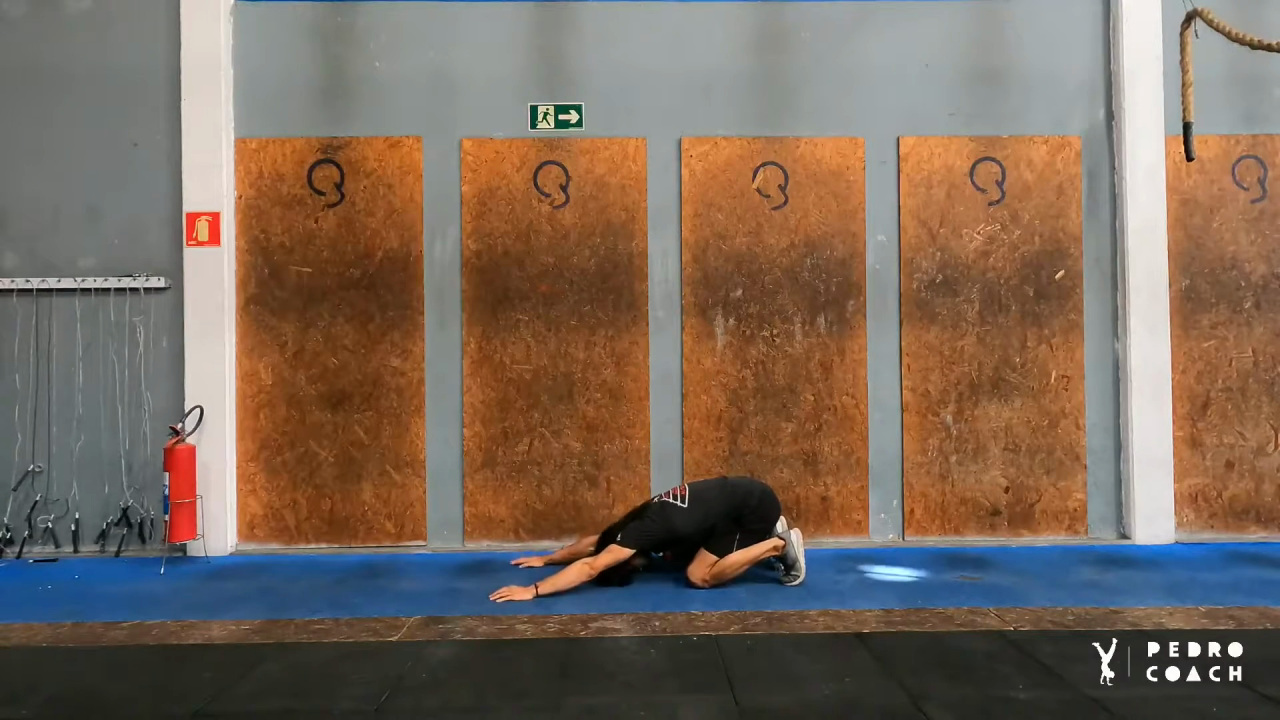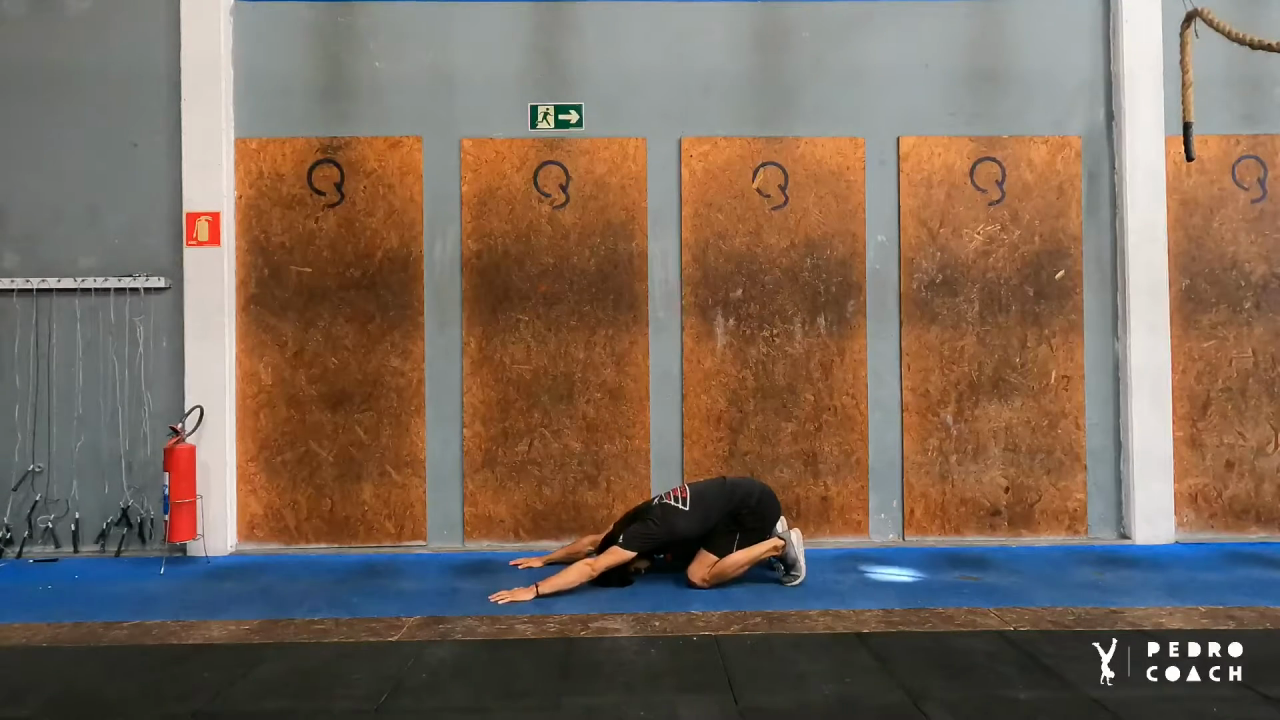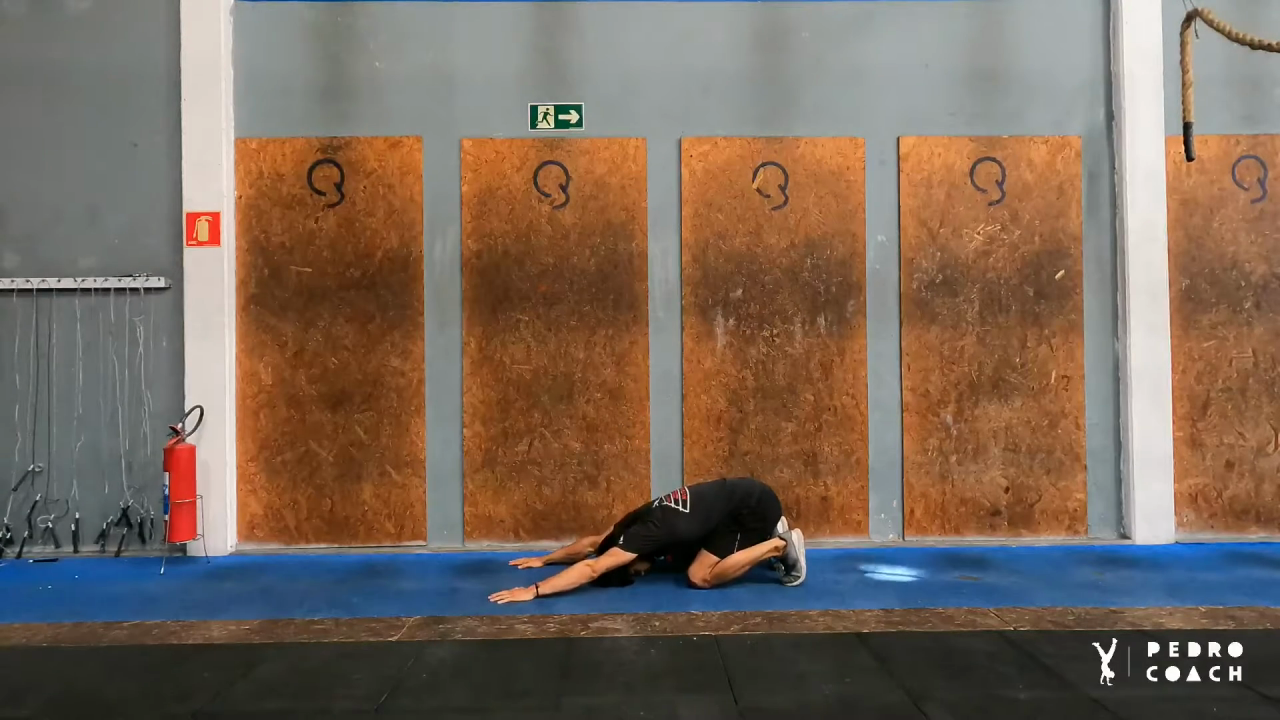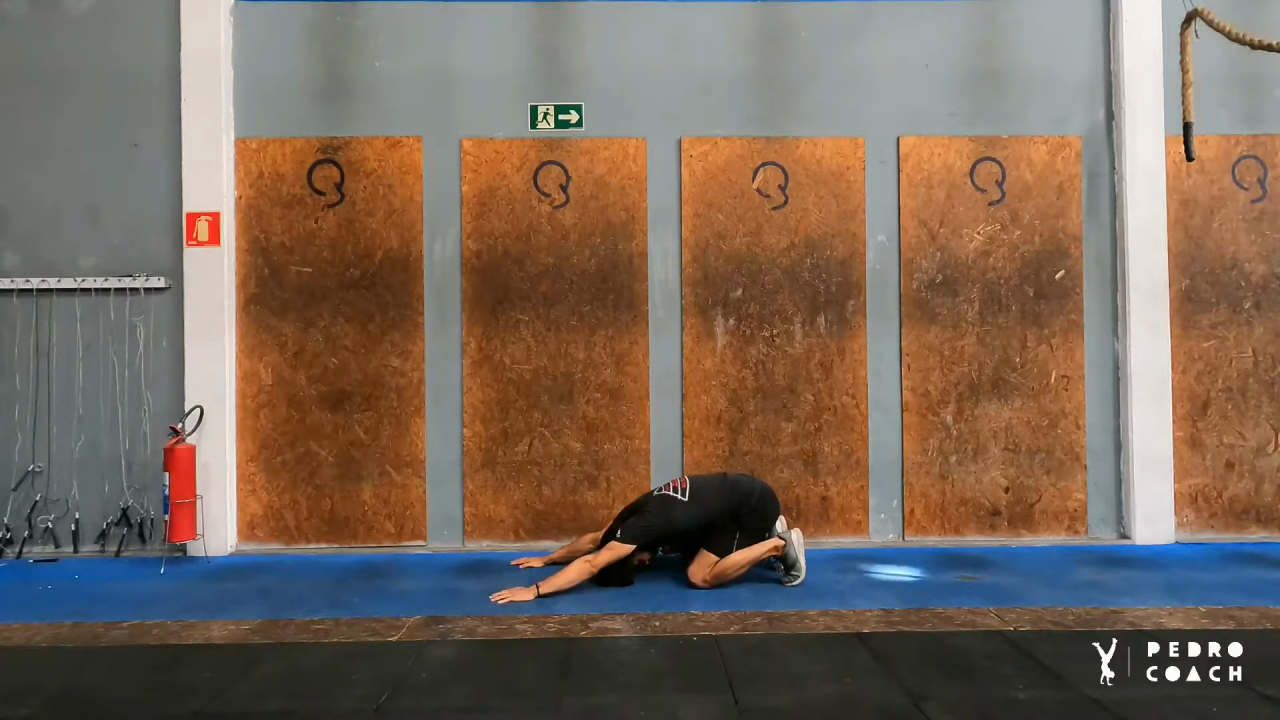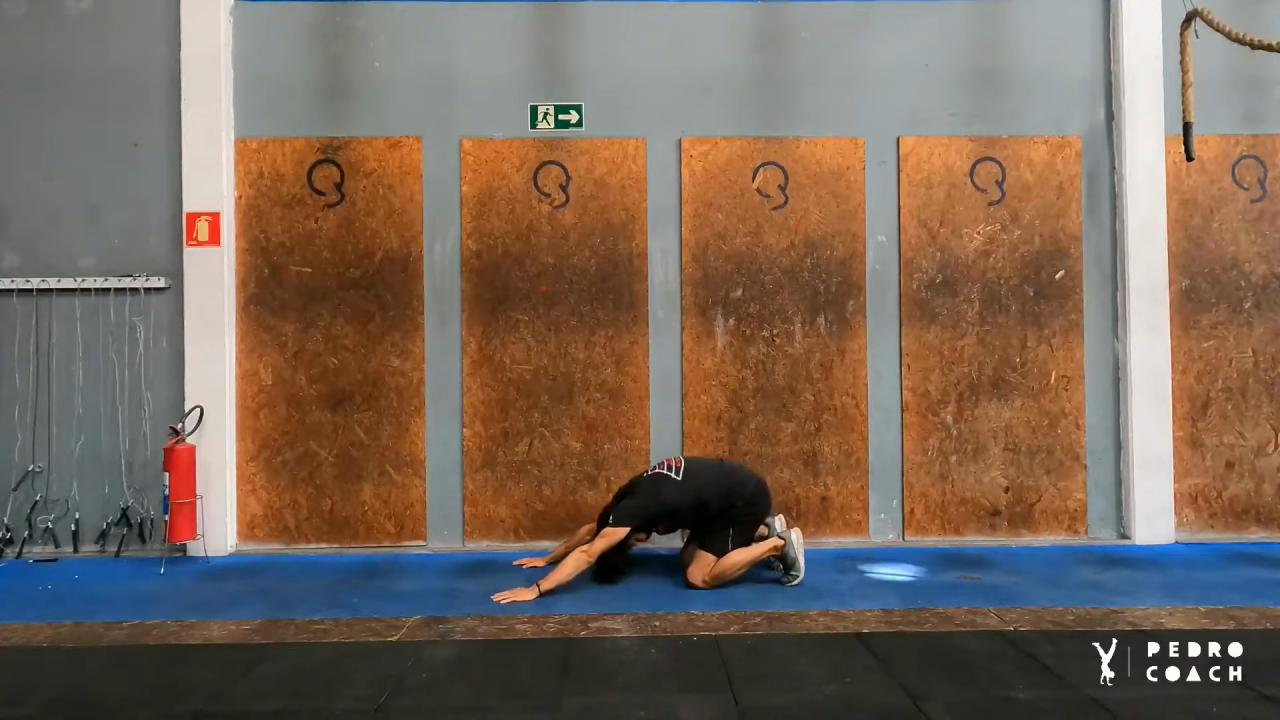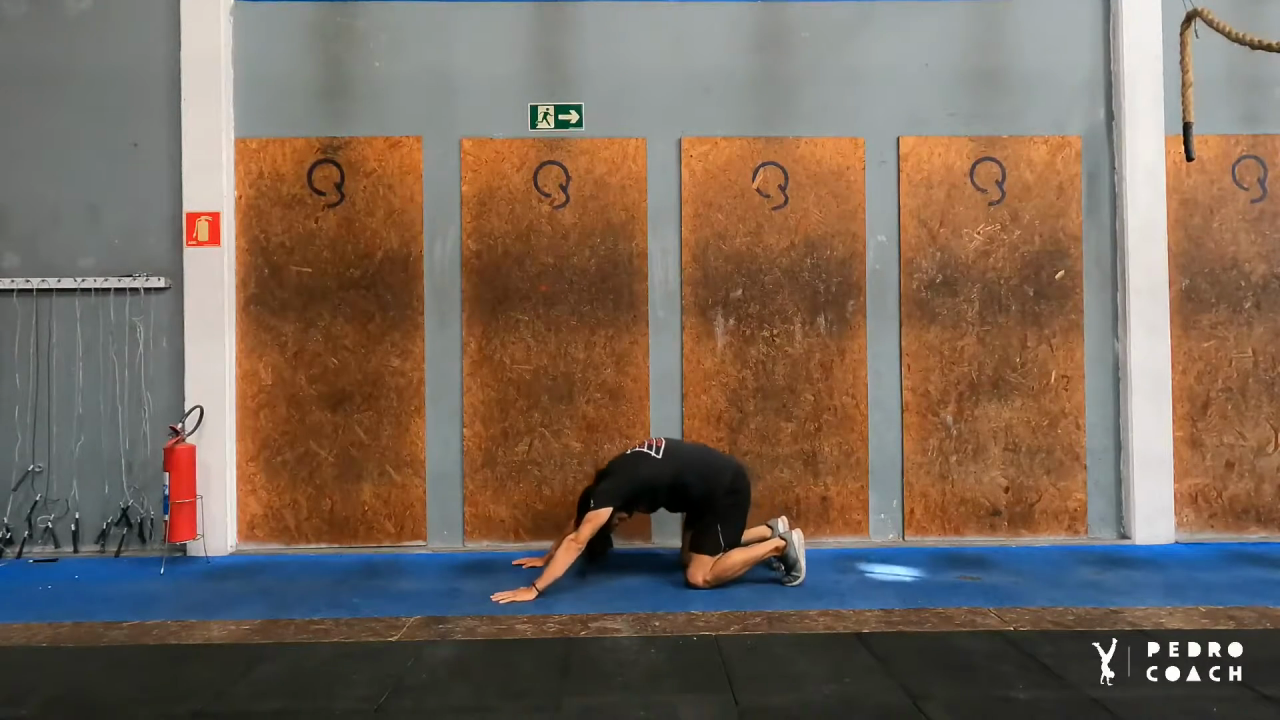
dt=0.4s
person 1, frame 1
left shoulder: (643, 531)
right shoulder: (640, 519)
left elbow: (590, 567)
right elbow: (592, 543)
left wrist: (532, 590)
right wrist: (545, 559)
left hip: (753, 504)
right hip: (742, 494)
left knee: (700, 575)
right knee: (690, 558)
left ankle: (779, 545)
right ankle: (770, 534)
person 1, frame 2
left shoulder: (647, 531)
right shoulder: (638, 519)
left elbow: (592, 567)
right elbow: (592, 543)
left wrist: (533, 590)
right wrist: (544, 559)
left hip: (753, 504)
right hip: (741, 494)
left knee: (700, 575)
right knee: (692, 558)
left ankle: (779, 544)
right ankle: (769, 532)
person 1, frame 3
left shoulder: (648, 534)
right shoulder: (640, 521)
left elbow: (591, 569)
right elbow: (592, 543)
left wrist: (533, 590)
right wrist: (544, 559)
left hip: (754, 506)
right hip: (742, 495)
left knee: (701, 576)
right knee: (693, 558)
left ankle: (780, 545)
right ankle: (770, 533)
person 1, frame 4
left shoulder: (644, 525)
right shoulder: (639, 513)
left elbow: (591, 564)
right elbow: (593, 540)
left wrist: (535, 590)
right wrist: (545, 560)
left hip: (754, 504)
right hip: (742, 494)
left knee: (700, 576)
right knee: (696, 557)
left ankle: (779, 544)
right ankle: (769, 532)
person 1, frame 5
left shoulder: (633, 508)
right shoulder: (633, 497)
left elbow: (588, 554)
right elbow: (589, 530)
left wrist: (536, 590)
right wrist: (548, 559)
left hip: (745, 498)
right hip: (730, 491)
left knee: (699, 576)
right knee: (689, 558)
left ankle: (779, 544)
right ankle: (766, 529)
person 1, frame 6
left shoulder: (610, 489)
right shoulder: (616, 477)
left elbow: (577, 542)
right elbow: (577, 533)
left wrist: (534, 589)
right wrist: (547, 559)
left hip: (725, 487)
right hip: (713, 482)
left knee: (699, 576)
right knee: (690, 557)
left ankle: (780, 544)
right ankle: (770, 531)
